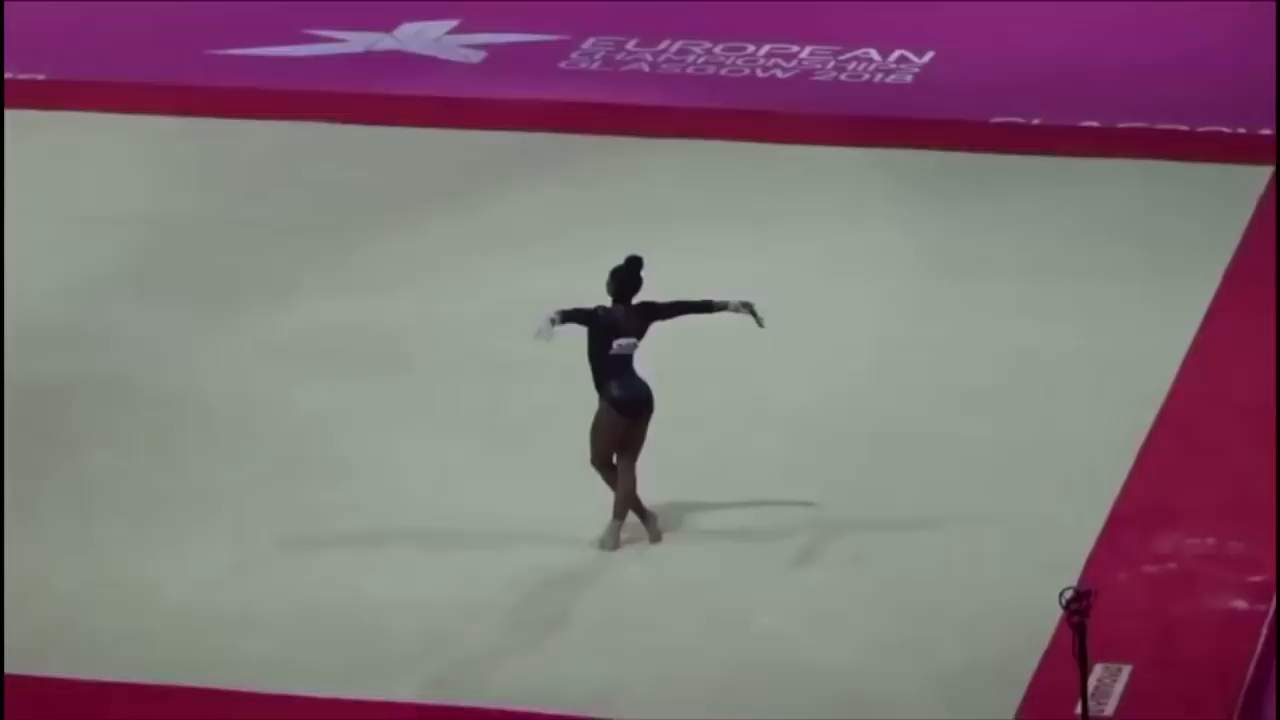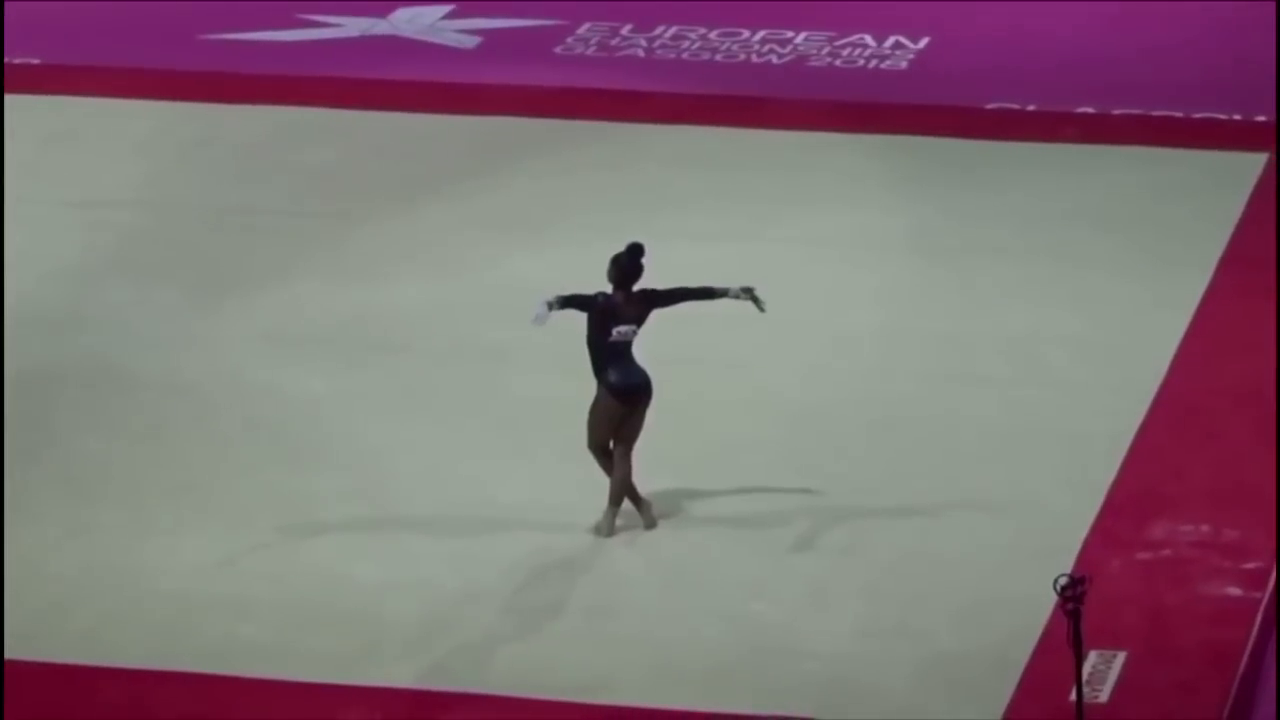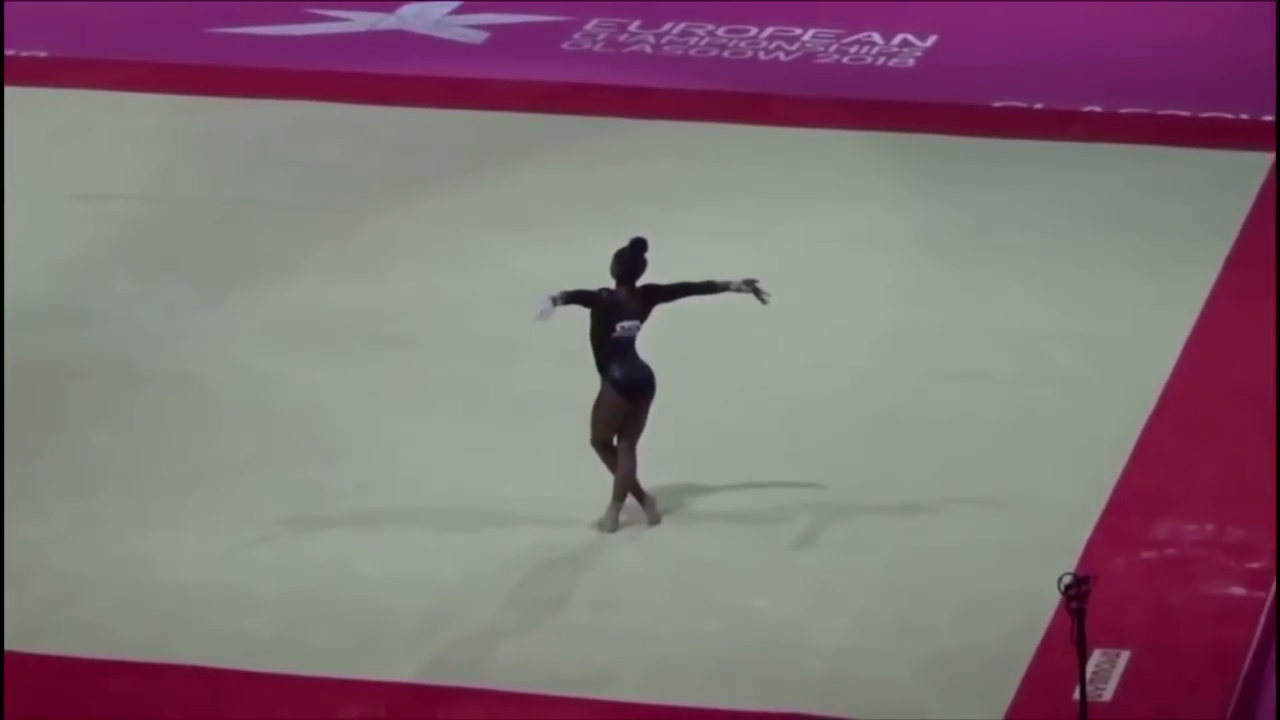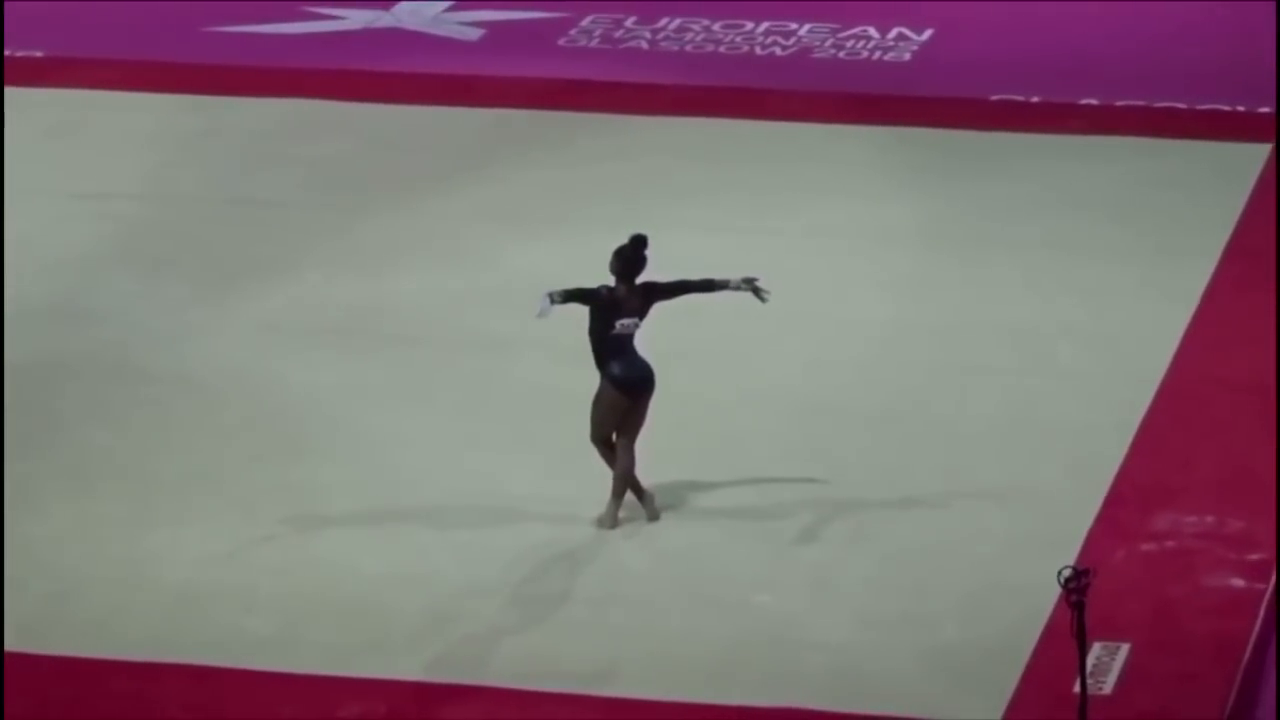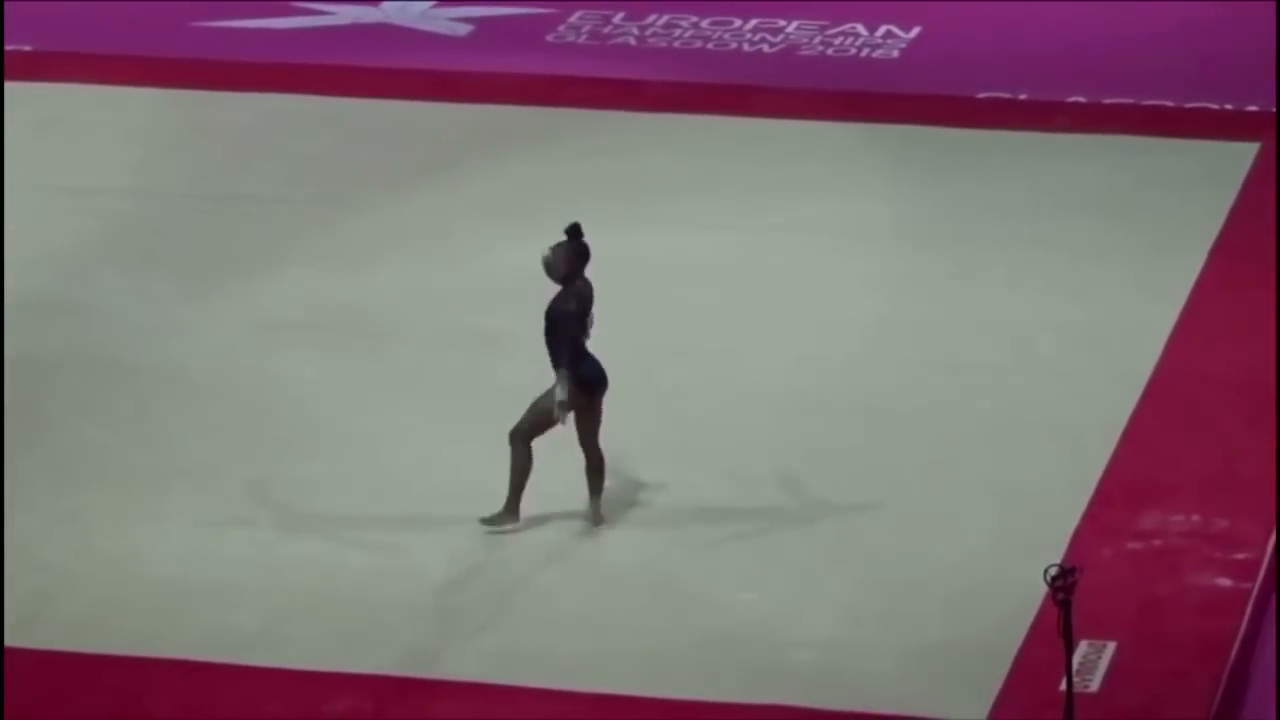
dt=1s
person 1, frame 1
left shoulder: (601, 317)
right shoulder: (644, 313)
left elbow: (574, 314)
right elbow: (688, 306)
left wrist: (553, 319)
right wrist: (731, 305)
left hip: (617, 400)
right hip: (641, 397)
left knee: (601, 461)
right knee: (626, 464)
left ankle: (643, 515)
right ankle: (615, 528)
person 1, frame 2
left shoulder: (601, 304)
right shoulder: (645, 301)
left elbow: (574, 300)
right elbow: (689, 293)
left wrist: (551, 304)
right wrist: (732, 292)
left hip: (615, 387)
right hip: (640, 384)
left knee: (598, 446)
right knee: (622, 451)
left ankle: (638, 502)
right ankle: (611, 515)
person 1, frame 3
left shoulder: (604, 300)
right shoulder: (647, 296)
left elbow: (577, 295)
right elbow: (692, 288)
left wrist: (555, 300)
right wrist: (736, 285)
left hip: (619, 381)
right hip: (643, 379)
left knee: (601, 442)
right knee: (626, 447)
left ankle: (642, 498)
right ankle: (614, 510)
person 1, frame 4
left shoulder: (605, 297)
right shoulder: (647, 293)
left elbow: (578, 294)
right elbow: (691, 286)
left wrist: (554, 297)
right wrist: (735, 284)
left hip: (618, 378)
right hip: (642, 375)
left knee: (600, 439)
right knee: (625, 443)
left ankle: (640, 494)
right ankle: (614, 507)
person 1, frame 5
left shoulder: (570, 300)
right shoulder: (579, 287)
left elbow: (566, 345)
left wrist: (562, 390)
right wrist: (549, 261)
left hip: (578, 380)
right hip: (594, 376)
left knee: (519, 435)
right knee: (590, 445)
left ankle: (510, 511)
right ankle: (595, 510)
